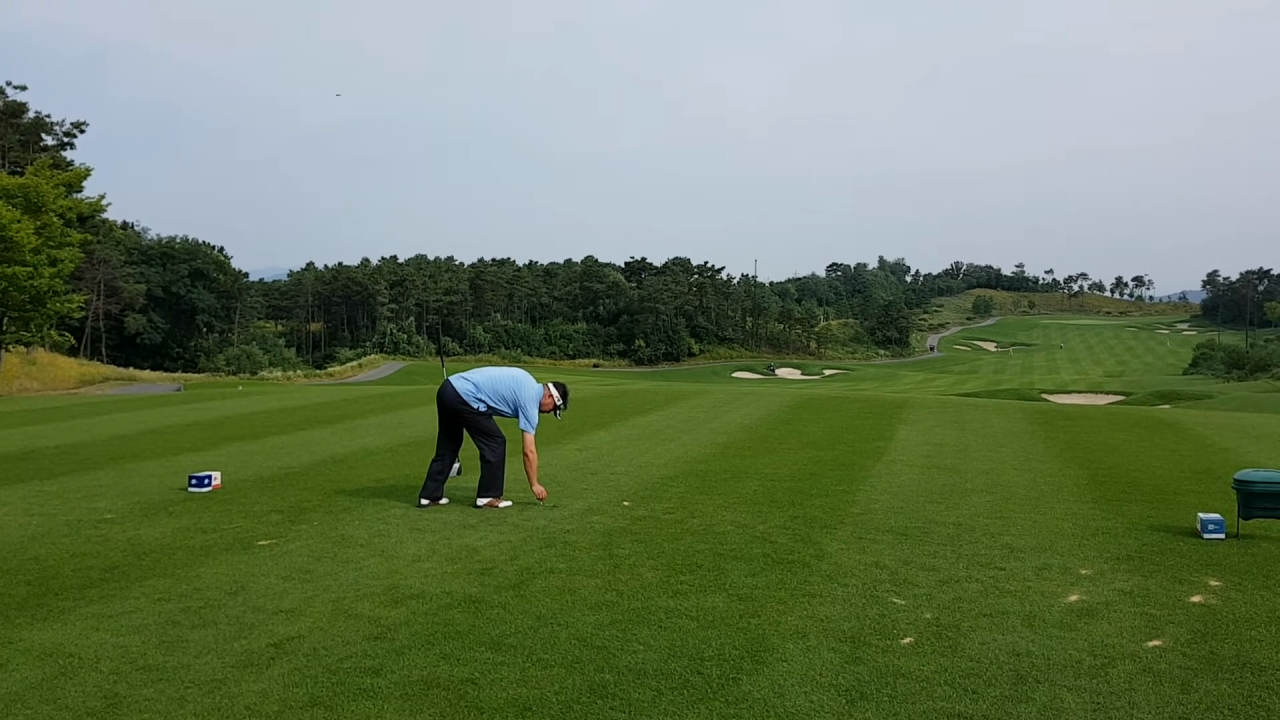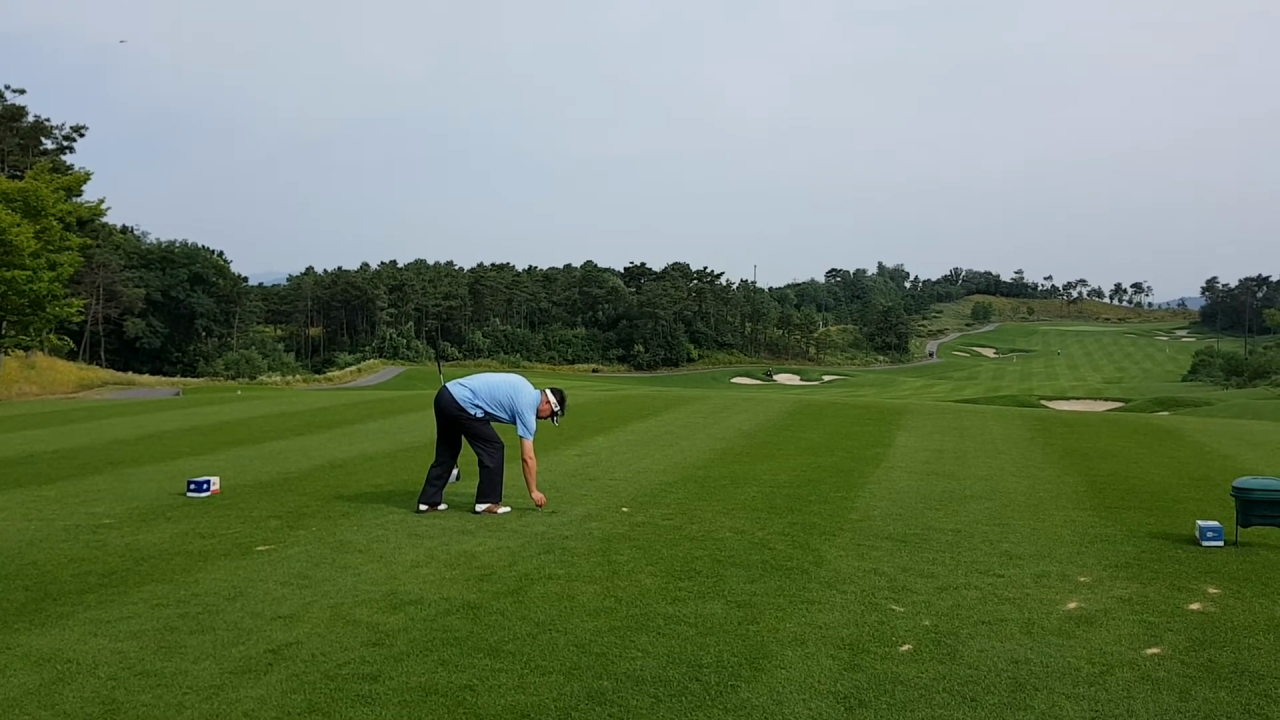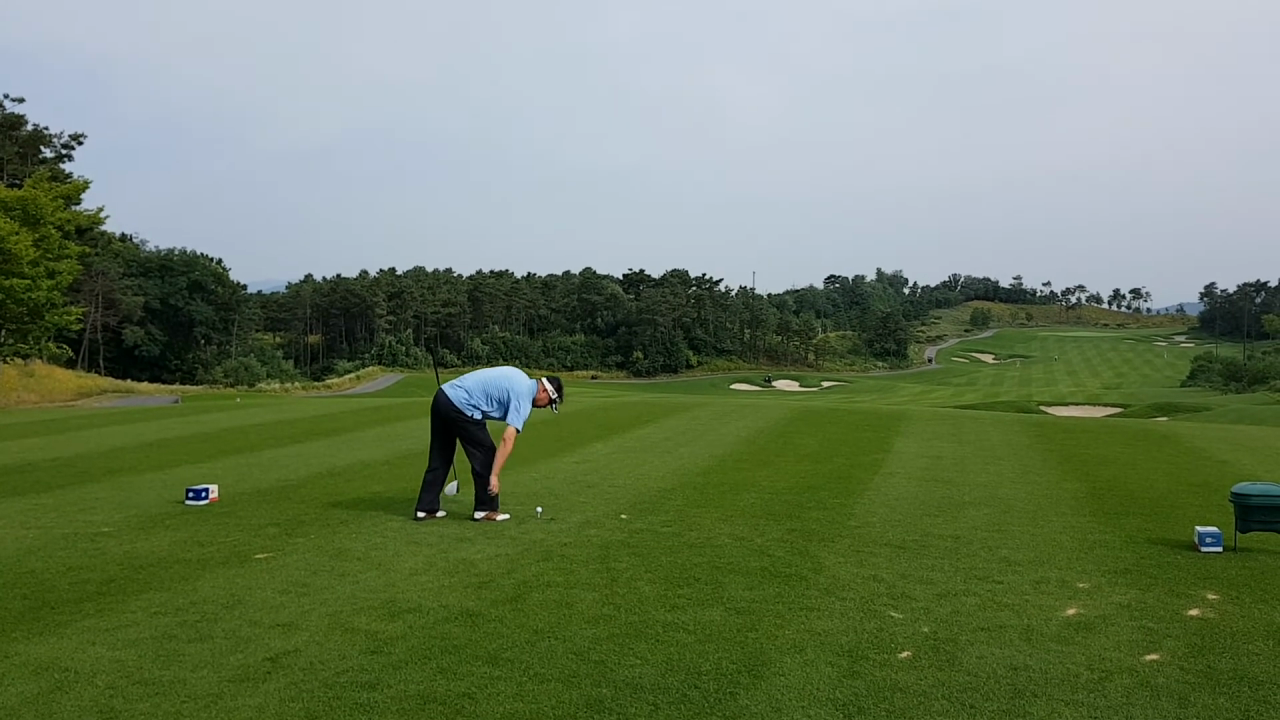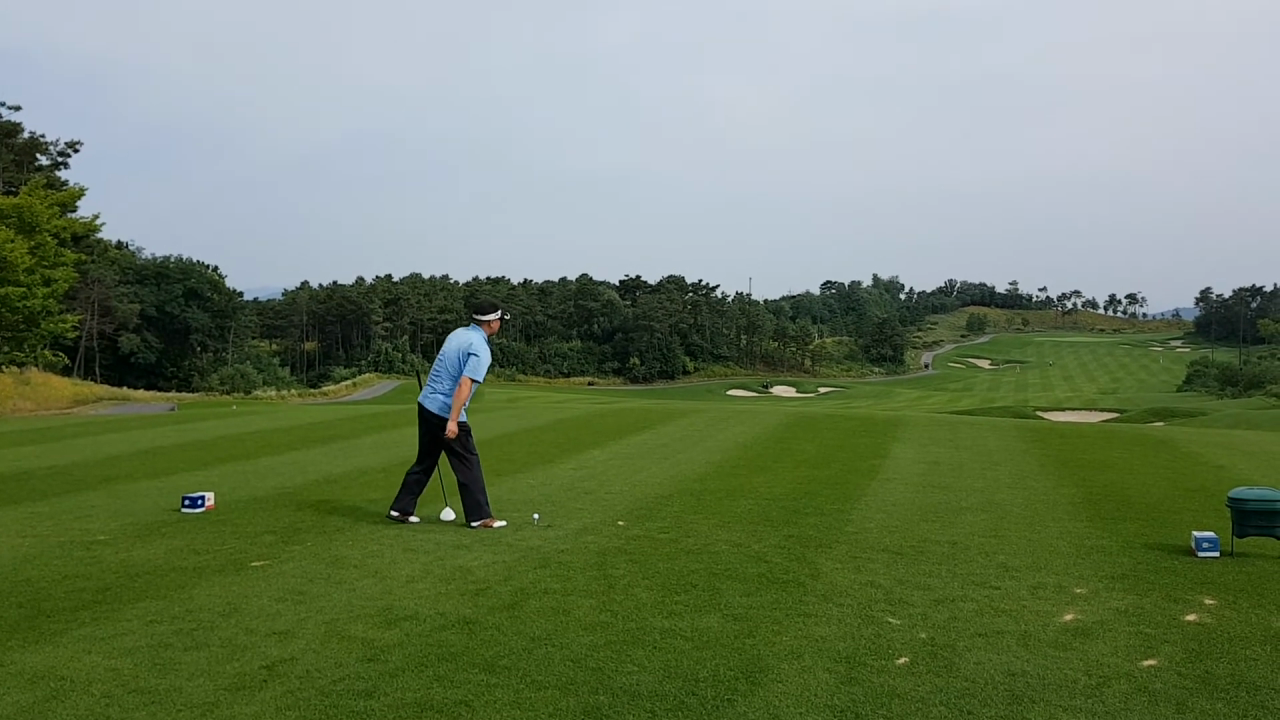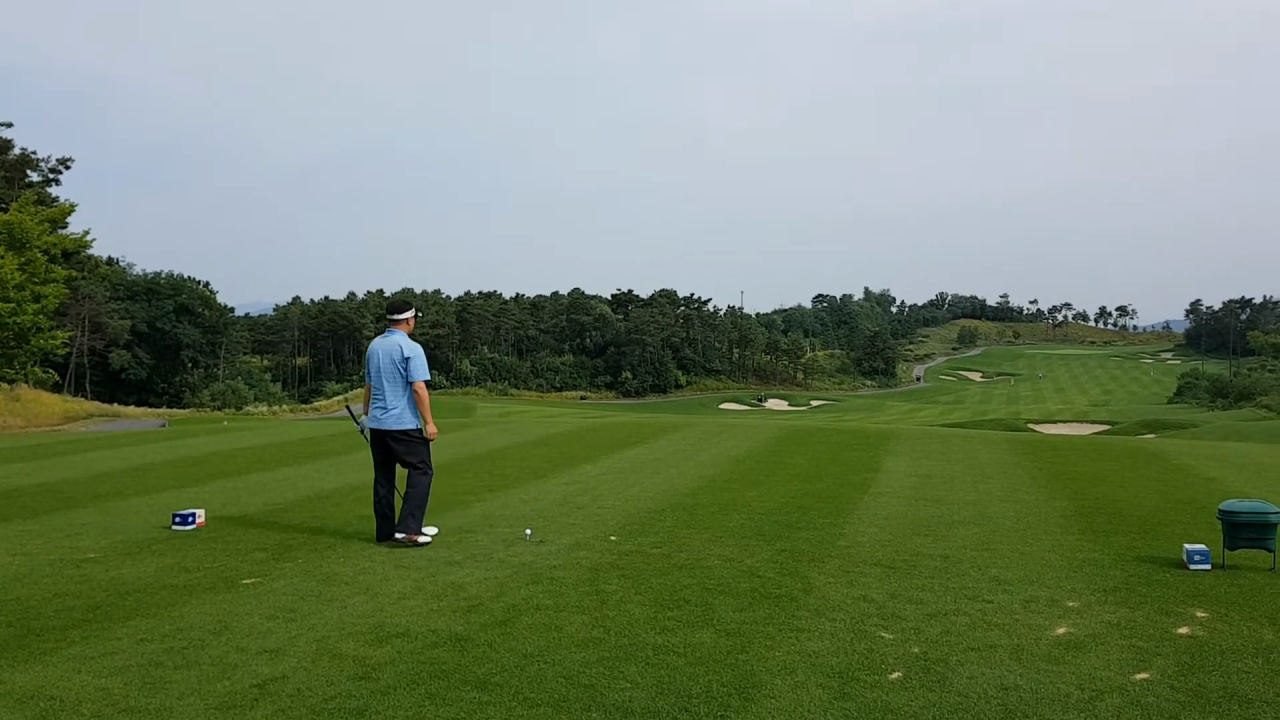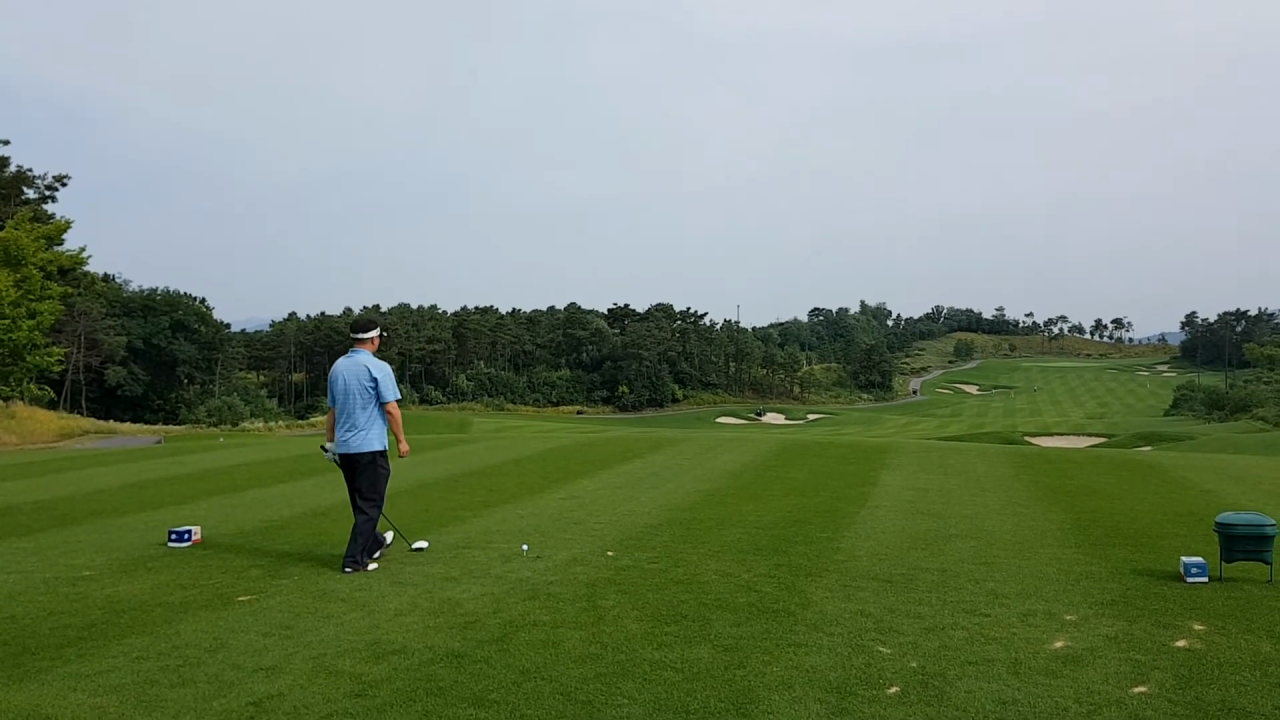
dt=0.5s
person 1, frame 1
left shoulder: (527, 383)
right shoulder: (530, 399)
right elbow: (529, 451)
right wrist: (534, 484)
left hip: (448, 388)
right hip: (465, 397)
left knee: (448, 447)
right knee: (495, 443)
left ankle: (430, 495)
right ankle: (488, 497)
person 1, frame 2
left shoulder: (525, 389)
right shoulder: (527, 405)
right elbow: (528, 457)
right wrist: (533, 491)
left hip: (446, 395)
right hip: (462, 403)
left knee: (447, 452)
right knee: (494, 449)
left ankle: (429, 501)
right ankle: (487, 502)
person 1, frame 3
left shoulder: (518, 376)
right shoulder: (524, 398)
right elbow: (508, 440)
right wrist: (494, 475)
left hip: (443, 396)
right hip: (461, 406)
left knee: (439, 458)
right knee: (487, 455)
left ankle: (426, 508)
right ankle: (485, 510)
person 1, frame 4
left shoulder: (459, 333)
right shoulder: (480, 349)
right elbow: (464, 385)
right wrist: (453, 420)
left hip: (426, 404)
right hip: (444, 412)
left knee: (425, 461)
right knee: (468, 463)
left ankle: (401, 509)
right ankle: (480, 517)
person 1, frame 5
left shoulder: (374, 345)
right shoulder: (411, 348)
left elbow: (368, 385)
right elbow: (419, 388)
left wrist: (366, 414)
right wrist: (429, 422)
left hip: (377, 424)
right hip: (404, 424)
left knee: (384, 478)
right knee: (421, 471)
left ankle: (385, 530)
right ankle: (408, 529)
person 1, frame 6
left shoulder: (337, 367)
right shoulder: (379, 368)
left elbow: (332, 410)
right elbow: (391, 409)
left wrist: (330, 441)
right wrist: (401, 440)
left hip: (344, 446)
right hip: (370, 446)
left knee: (360, 501)
right knee: (369, 504)
left ankle: (373, 544)
right ankle: (354, 559)
